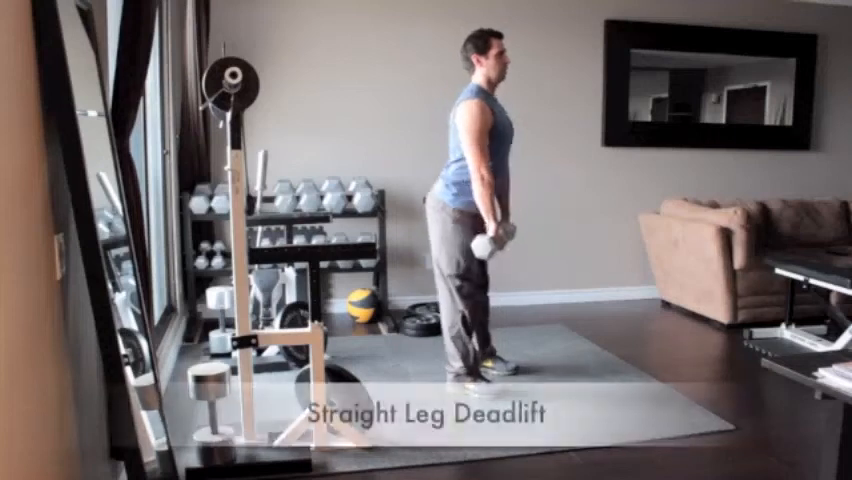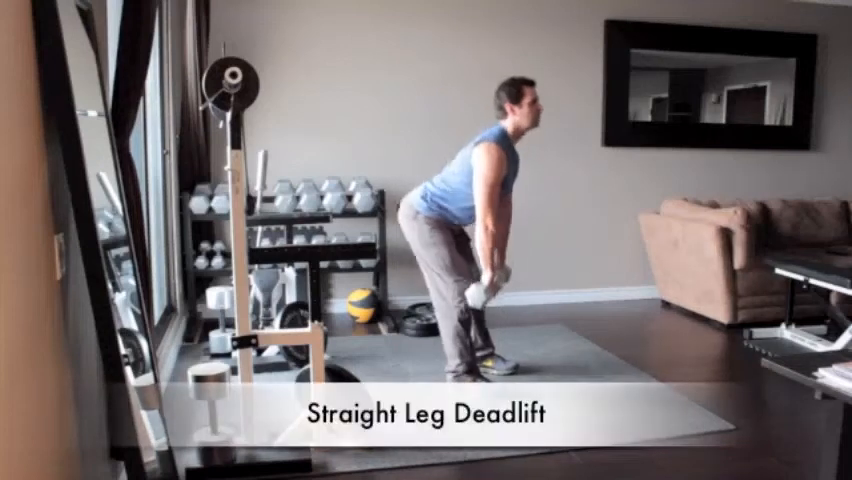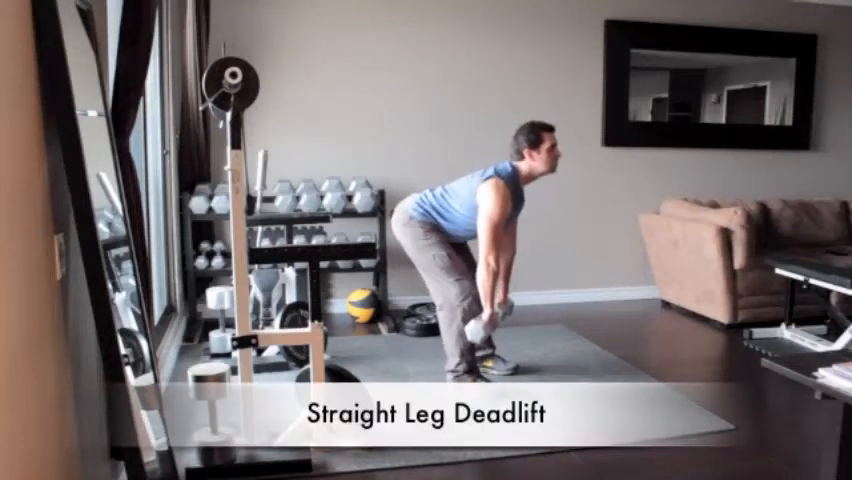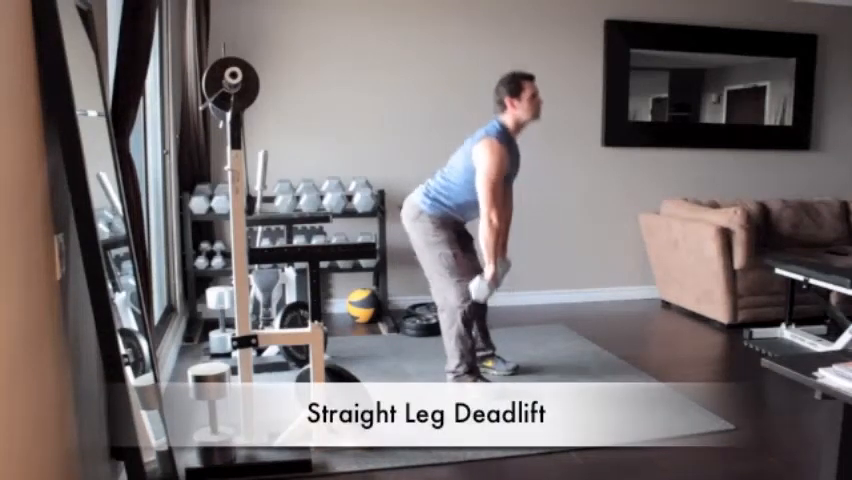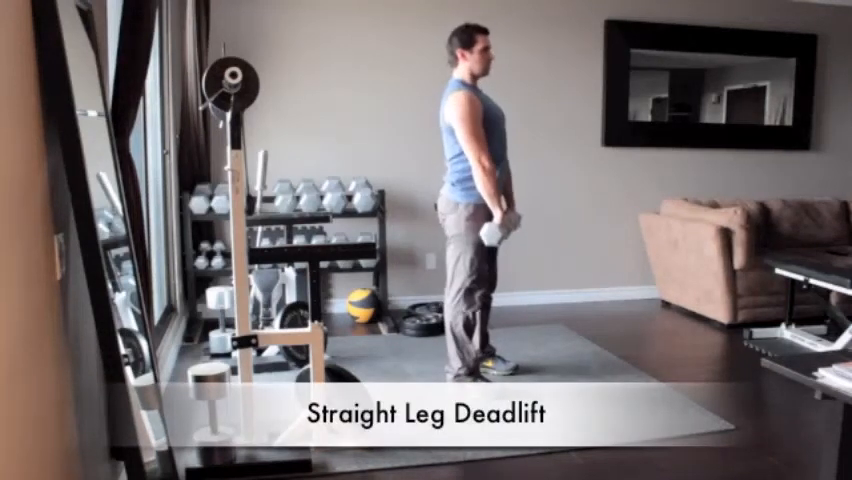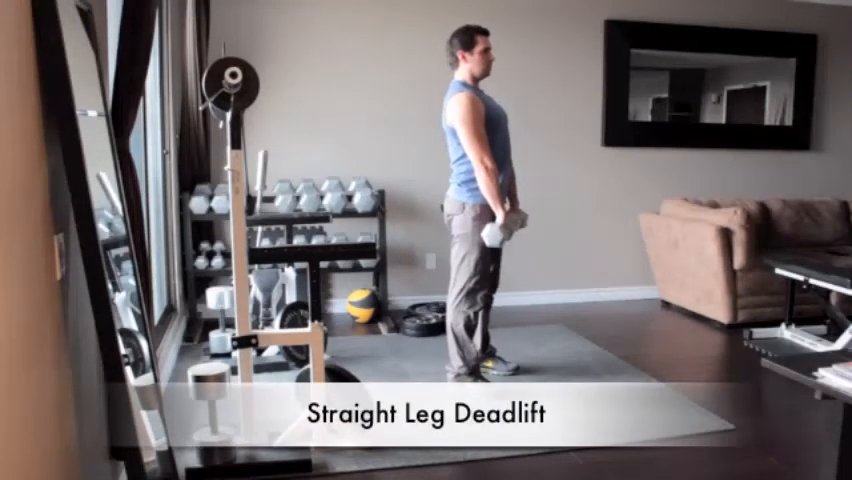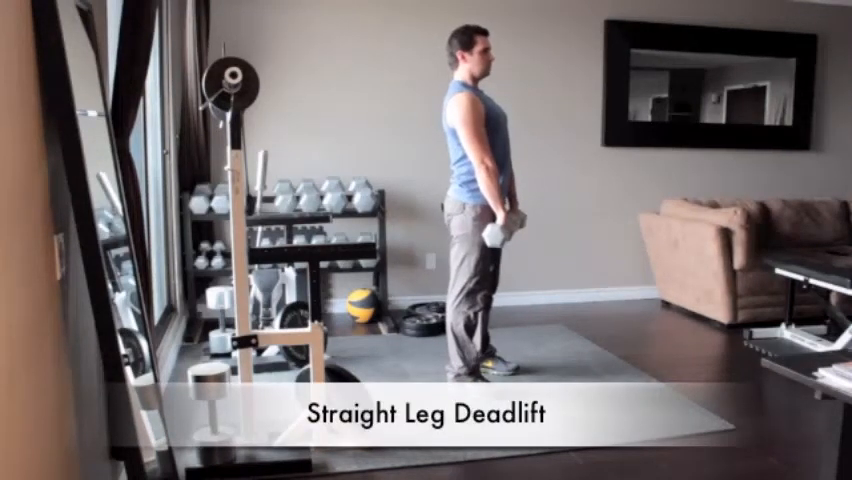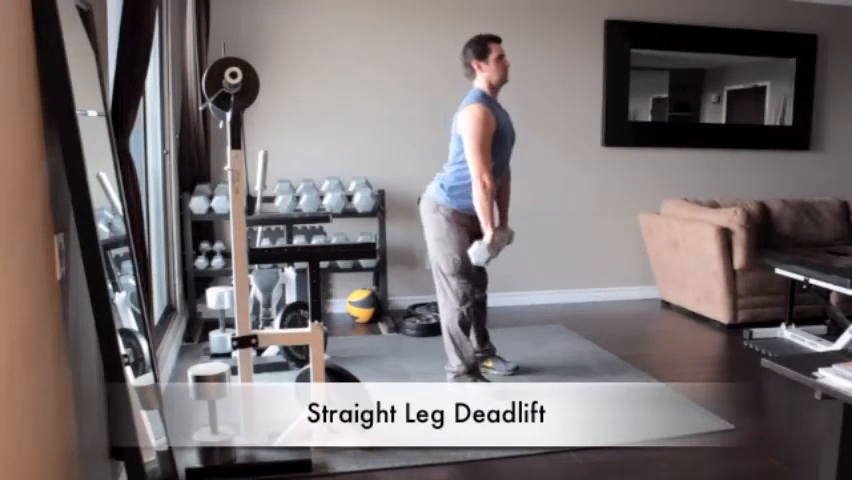
dt=0.5s
person 1, frame 1
left shoulder: (490, 103)
right shoulder: (473, 105)
left elbow: (499, 167)
right elbow: (479, 173)
left wrist: (505, 216)
right wrist: (492, 223)
left hip: (469, 210)
right hip: (452, 210)
left knee: (477, 287)
right knee: (458, 290)
left ankle: (482, 355)
right ankle: (462, 375)
person 1, frame 2
left shoulder: (508, 147)
right shoulder: (492, 150)
left elbow: (503, 208)
right elbow: (486, 221)
left wrist: (500, 260)
right wrist: (489, 270)
left hip: (445, 219)
right hip: (423, 216)
left knee: (472, 286)
right knee: (455, 292)
left ankle: (483, 354)
right ankle: (461, 374)
person 1, frame 3
left shoulder: (515, 185)
right shoulder: (498, 190)
left elbow: (507, 245)
right elbow: (488, 260)
left wrist: (502, 293)
right wrist: (488, 309)
left hip: (438, 224)
right hip: (415, 222)
left knee: (474, 286)
right knee: (459, 293)
left ankle: (483, 355)
right ankle: (461, 375)
person 1, frame 4
left shoulder: (508, 142)
right shoulder: (493, 146)
left elbow: (504, 203)
right elbow: (489, 215)
left wrist: (501, 254)
right wrist: (491, 264)
left hip: (447, 217)
right hip: (426, 216)
right knee: (458, 293)
left ankle: (482, 355)
right ankle: (462, 375)
person 1, frame 5
left shoulder: (475, 95)
right shoulder: (461, 98)
left elbow: (498, 158)
right elbow: (479, 162)
left wrist: (509, 204)
right wrist: (498, 210)
left hip: (480, 205)
right hip: (465, 206)
left knee: (483, 287)
right knee: (464, 291)
left ankle: (481, 353)
right ankle: (462, 373)
person 1, frame 6
left shoulder: (478, 96)
right shoulder: (463, 99)
left elbow: (502, 159)
right elbow: (482, 164)
left wrist: (513, 204)
right wrist: (500, 211)
left hip: (485, 204)
right hip: (472, 206)
left knee: (484, 287)
right knee: (467, 290)
left ankle: (482, 353)
right ankle: (462, 372)
person 1, frame 7
left shoulder: (477, 96)
right shoulder: (463, 99)
left elbow: (501, 160)
right elbow: (483, 164)
left wrist: (513, 205)
right wrist: (501, 211)
left hip: (485, 205)
right hip: (472, 207)
left knee: (484, 287)
right knee: (467, 291)
left ankle: (481, 353)
right ankle: (462, 372)
person 1, frame 8
left shoulder: (494, 107)
right shoulder: (478, 111)
left elbow: (502, 171)
right elbow: (481, 179)
left wrist: (502, 221)
right wrist: (489, 230)
left hip: (466, 211)
right hip: (446, 210)
left knee: (476, 286)
right knee: (457, 291)
left ankle: (481, 353)
right ankle: (461, 373)
